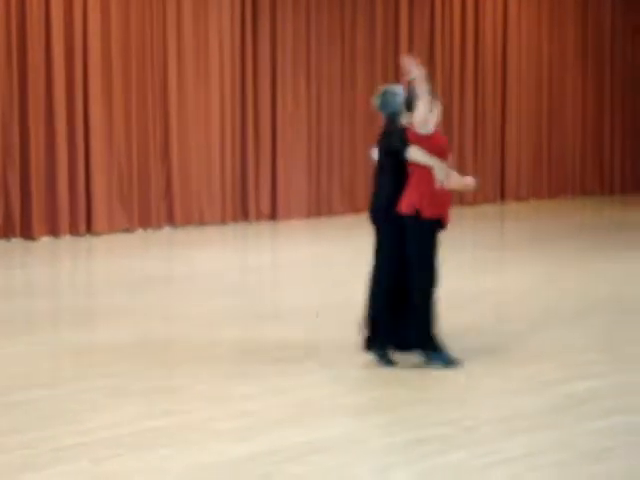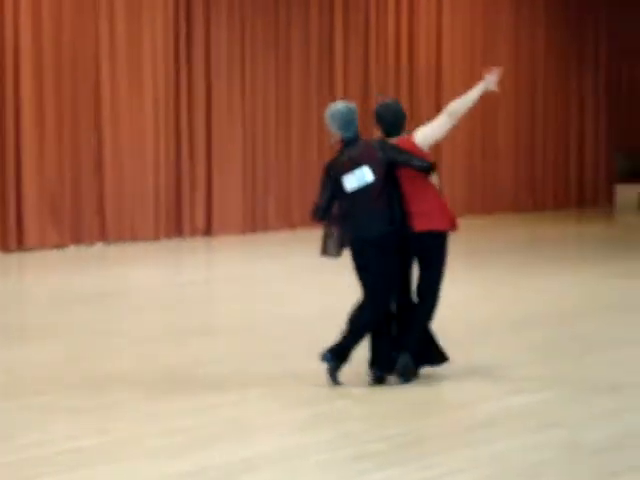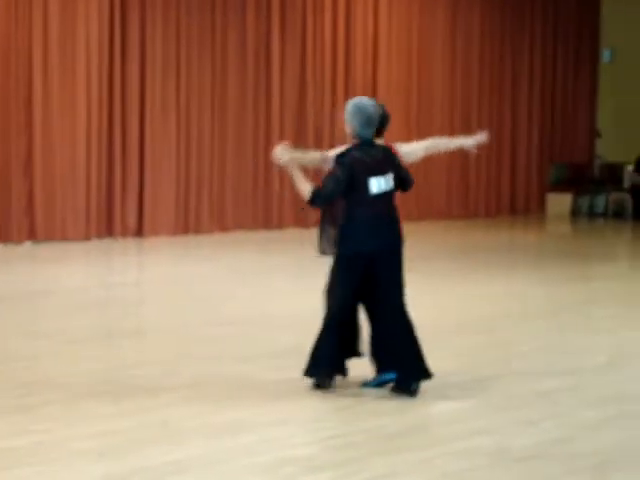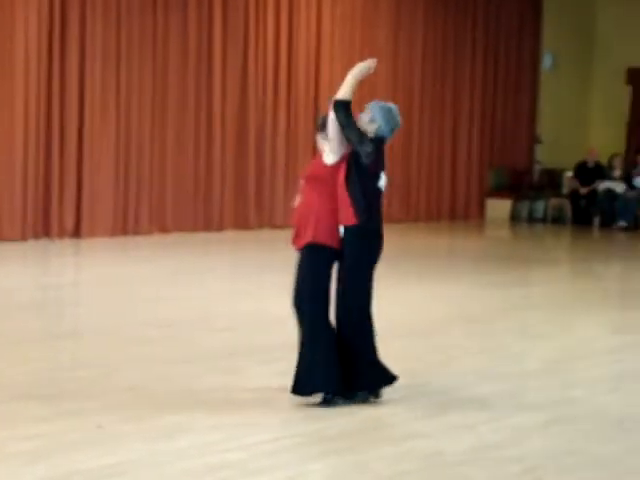
dt=0.4s
person 1, frame 1
left shoulder: (390, 133)
right shoulder: (395, 131)
left elbow: (409, 176)
right elbow: (400, 146)
right wrist: (435, 162)
left hip: (393, 210)
right hip: (390, 210)
left knee: (401, 268)
right knee: (388, 268)
left ankle: (399, 335)
right ankle: (379, 337)
person 1, frame 2
left shoulder: (334, 166)
right shoulder: (381, 149)
left elbow: (320, 212)
right elbow: (422, 165)
left wrist: (330, 215)
right wrist: (430, 178)
left hip: (361, 239)
right hip: (385, 233)
left knee: (376, 296)
right knee: (380, 297)
left ankle: (383, 362)
right ankle: (337, 353)
person 1, frame 3
left shoulder: (347, 160)
right shoulder: (386, 155)
left elbow: (318, 198)
right elbow: (406, 183)
left wrist: (294, 171)
left hip: (356, 243)
right hip: (389, 240)
left knee: (341, 302)
right knee: (392, 306)
left ankle: (324, 370)
right ankle: (410, 376)
person 1, frame 4
left shoulder: (368, 150)
right shoulder: (362, 154)
left elbow: (343, 110)
left wrist: (355, 75)
left hip: (362, 237)
right hip: (353, 236)
left knee: (355, 307)
right knee: (347, 307)
left ankle: (369, 381)
right ankle: (354, 378)
person 2, frame 1
left shoulder: (429, 137)
right shoulder: (422, 127)
left elbow: (439, 174)
right elbow: (424, 103)
left wrist: (460, 180)
left hip: (426, 212)
right hip: (420, 211)
left knee: (421, 276)
right knee: (423, 276)
right ankle: (428, 345)
person 2, frame 2
right shoulder: (413, 142)
right elbow: (449, 114)
right wrist: (481, 87)
right hip: (432, 226)
left knee: (400, 291)
right knee: (427, 292)
left ankle: (409, 353)
right ankle: (408, 353)
person 2, frame 3
right shoulder: (393, 153)
left elbow: (321, 158)
right elbow: (429, 145)
left wrist: (294, 155)
right wrist: (466, 141)
right ankle: (387, 365)
person 2, frame 4
left shoulder: (332, 155)
right shoulder: (331, 162)
left elbow: (334, 118)
left hip: (321, 241)
right hip: (316, 241)
left knee: (312, 309)
right knee: (307, 307)
left ankle: (331, 384)
right ankle: (321, 377)
